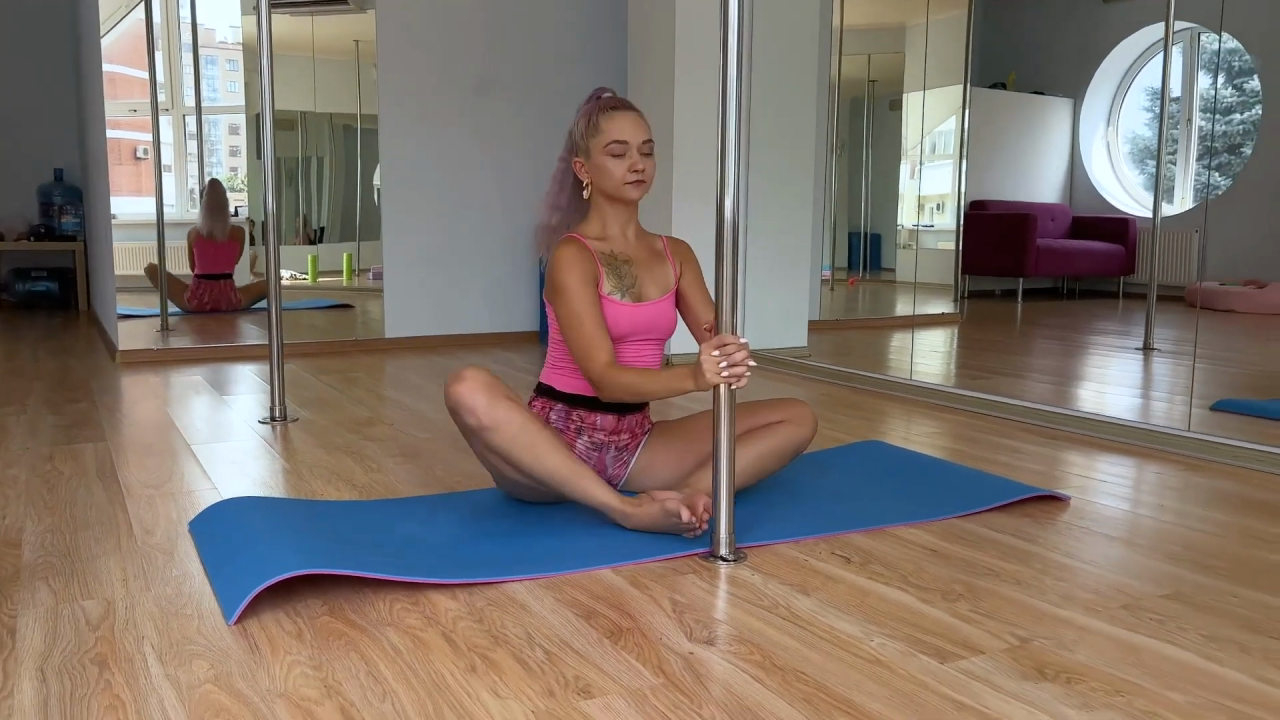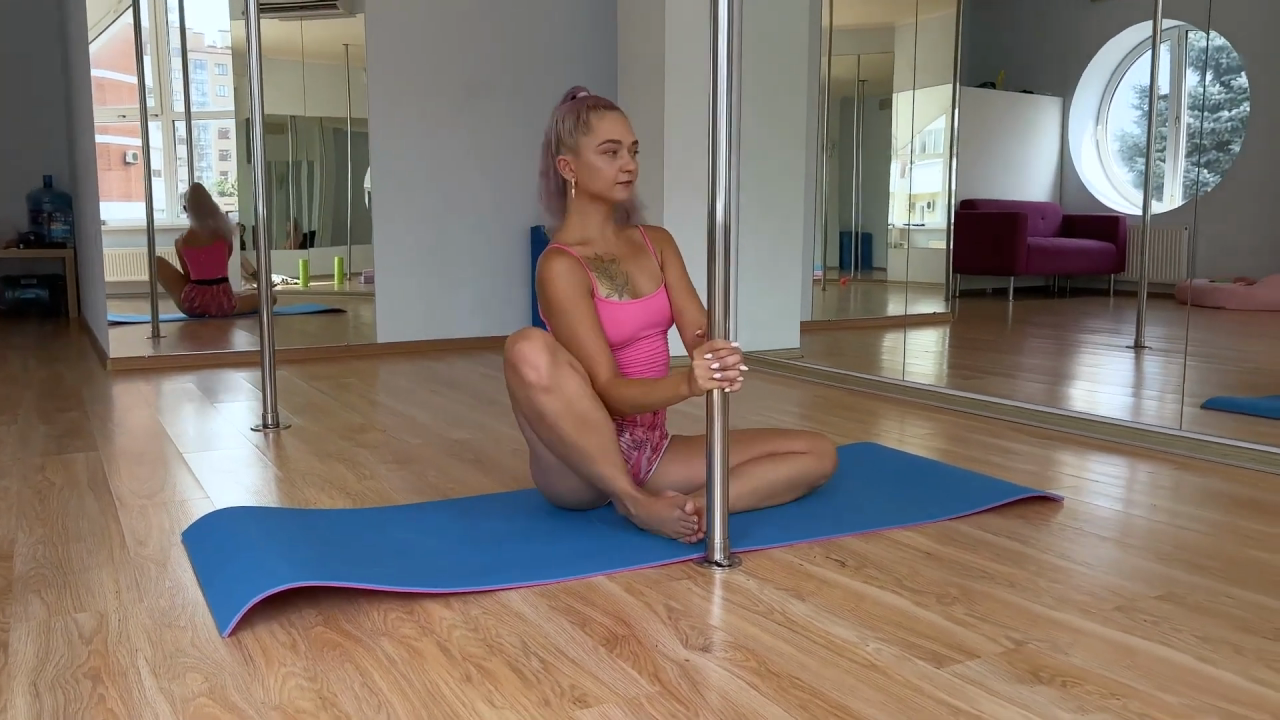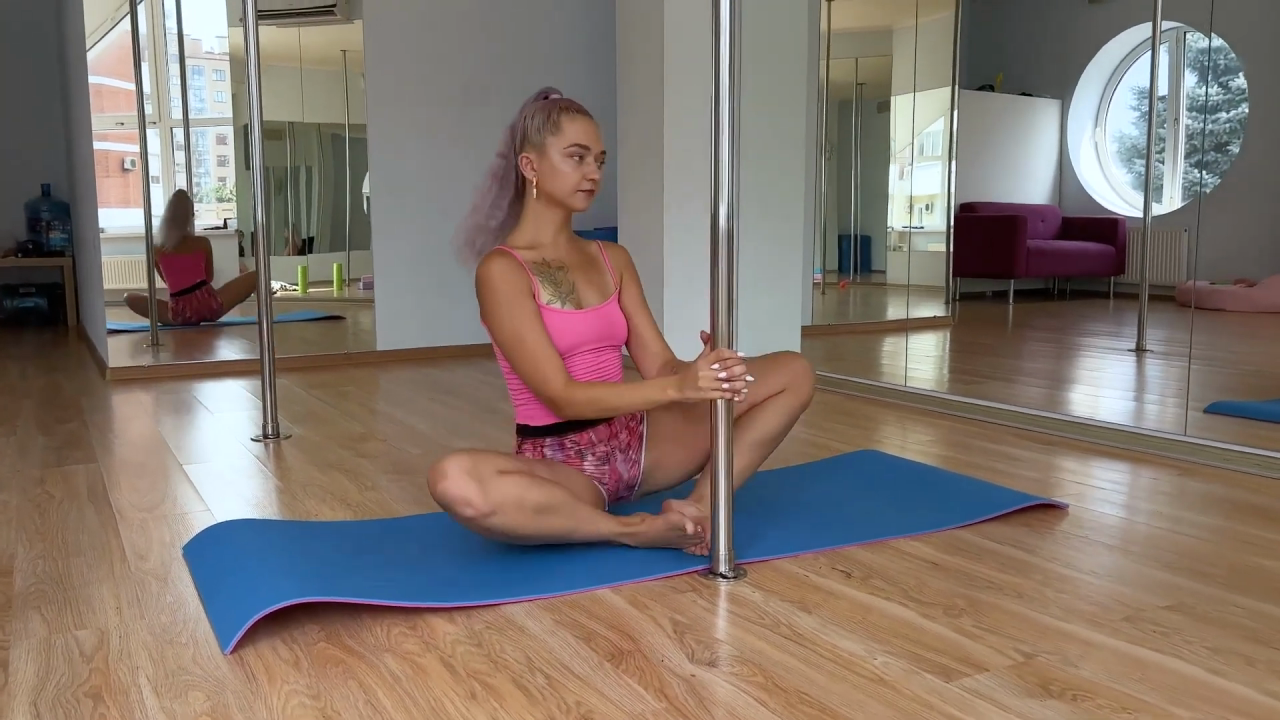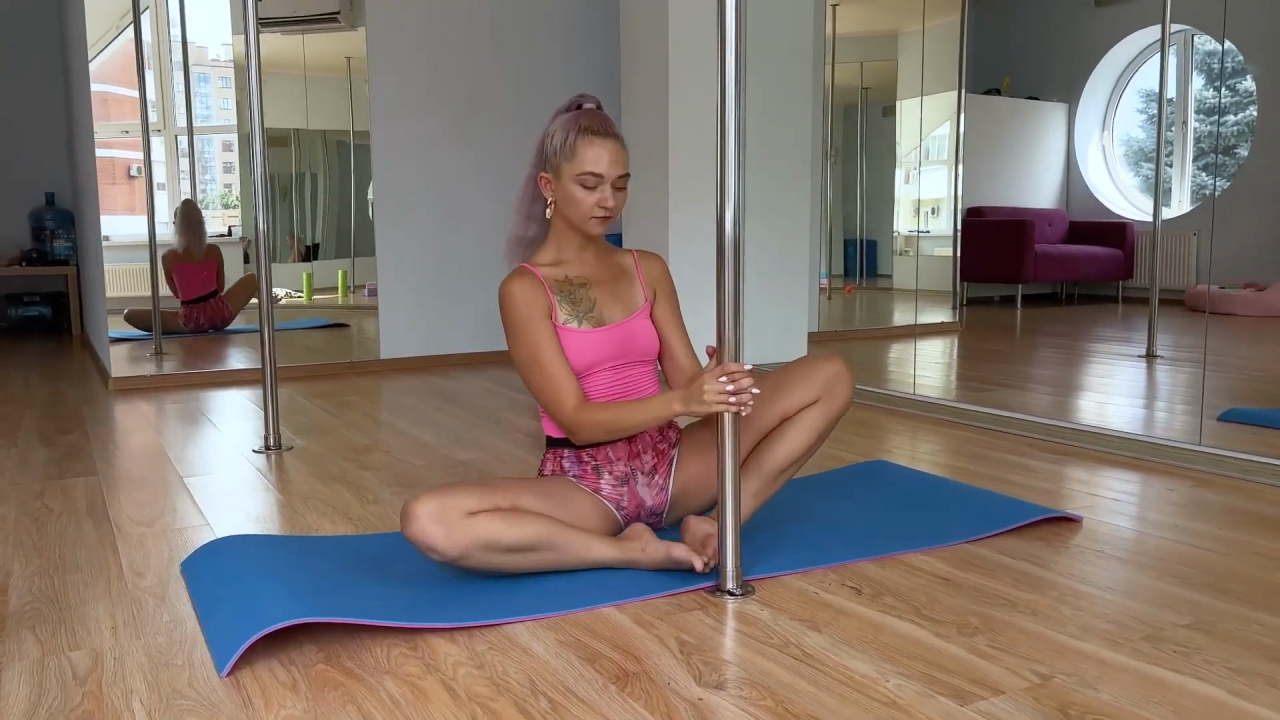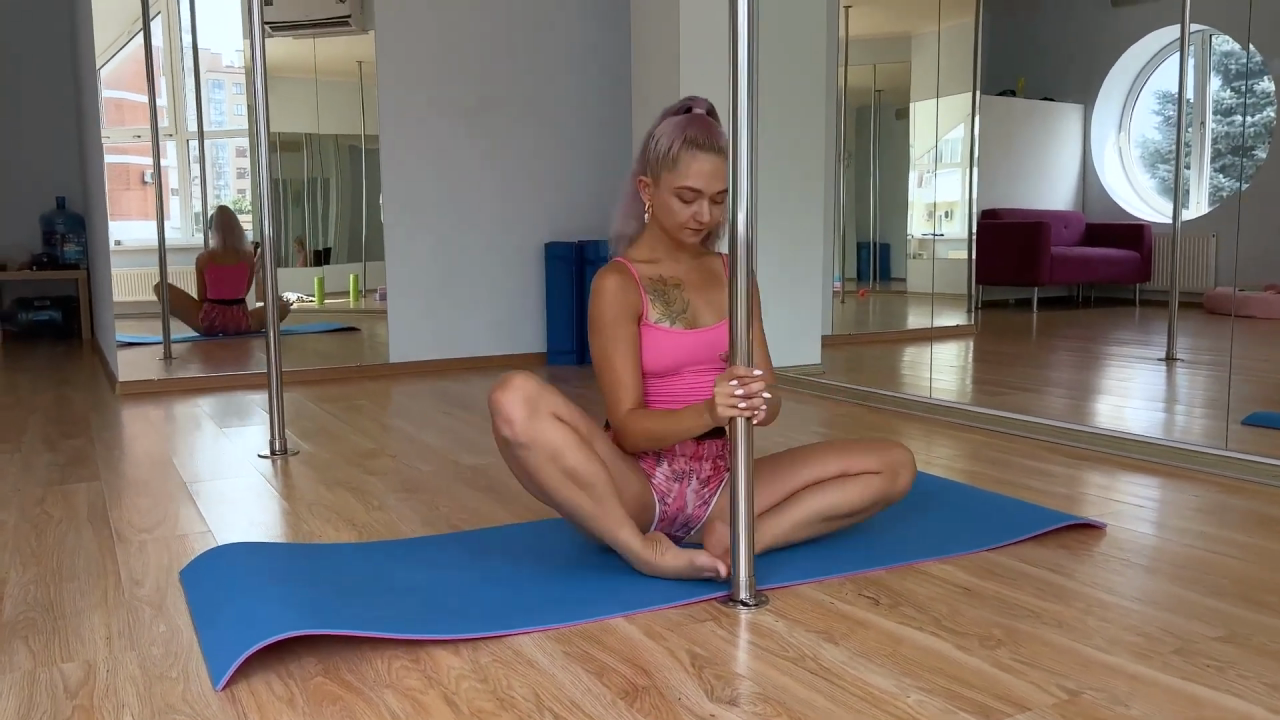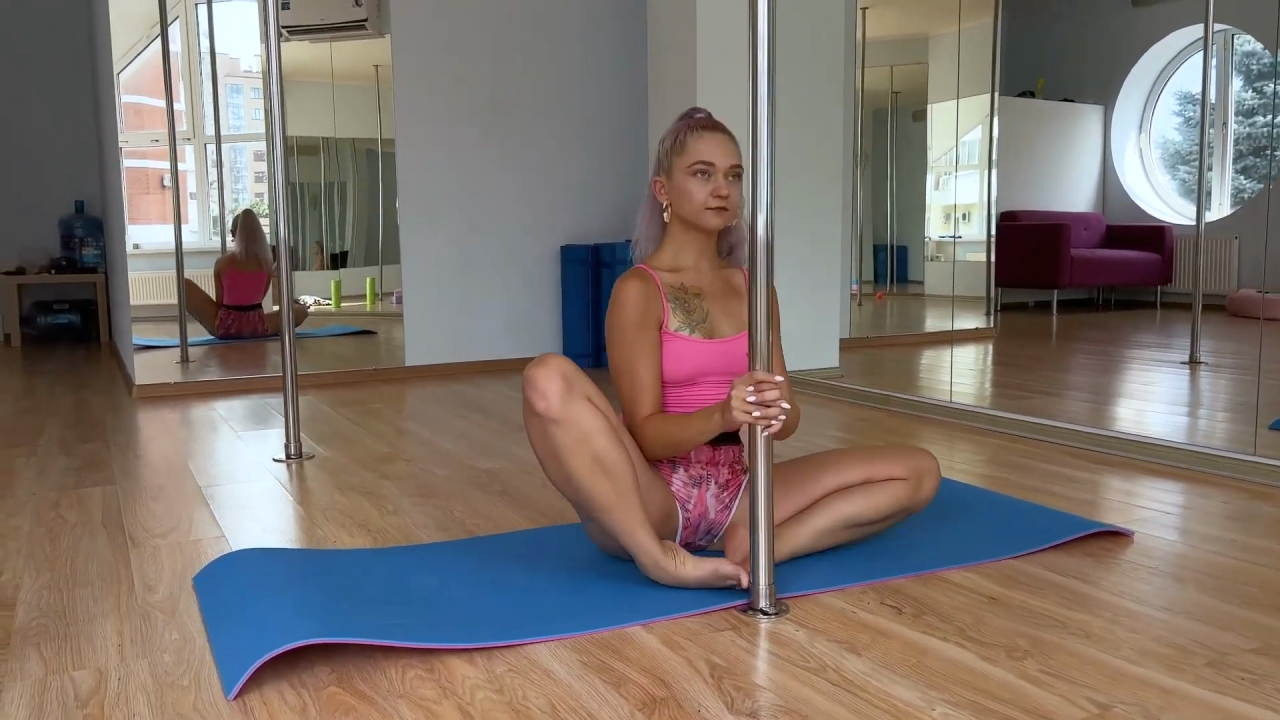
dt=0.4s
person 1, frame 1
left shoulder: (675, 254)
right shoulder: (571, 257)
left elbow: (716, 342)
right elbow: (606, 378)
left wrist: (727, 359)
right wrist: (691, 377)
left hip: (634, 443)
right hip: (557, 442)
left knee: (797, 418)
right knee: (467, 388)
right ankle: (624, 508)
person 1, frame 2
left shoulder: (657, 243)
right shoulder: (561, 266)
left elbow: (699, 336)
right elbow: (610, 392)
left wrist: (718, 356)
right wrist: (687, 382)
left hip: (652, 445)
right hip: (583, 465)
left knee: (819, 454)
right knee: (528, 349)
left ankle: (693, 505)
right ankle: (638, 503)
person 1, frame 3
left shoulder: (613, 259)
right shoulder: (501, 269)
left elbow: (659, 365)
right elbow: (561, 396)
left wrist: (704, 371)
right wrist: (678, 388)
left hip: (635, 445)
right hip: (561, 467)
left knee: (794, 372)
right knee: (454, 480)
left ankle: (698, 506)
right ankle: (629, 529)
person 1, frame 4
left shoulder: (647, 270)
right shoulder: (524, 289)
left elbow: (687, 379)
right elbow: (577, 421)
left wrist: (717, 387)
right wrist: (682, 402)
left hip: (668, 466)
right hip: (584, 487)
left knee: (831, 377)
right knee: (427, 523)
left ankle: (715, 526)
right ankle: (628, 551)
person 1, frame 5
left shoulder: (735, 276)
right shoulder: (617, 283)
left elbow: (770, 398)
right elbow: (629, 426)
left wrist: (757, 401)
right wrist: (708, 413)
left hip: (714, 481)
right hip: (633, 484)
left knee: (895, 466)
right knee: (514, 397)
left ankle: (736, 541)
right ankle: (644, 550)
person 1, frame 6
left shoulder: (753, 288)
right shoulder: (638, 289)
left elbow: (781, 421)
right elbow: (645, 434)
left wrist: (778, 406)
right wrist: (722, 412)
left hip: (732, 490)
right hip: (653, 494)
left knee: (919, 472)
right knee: (547, 377)
left ankle: (755, 550)
right ankle: (660, 559)
